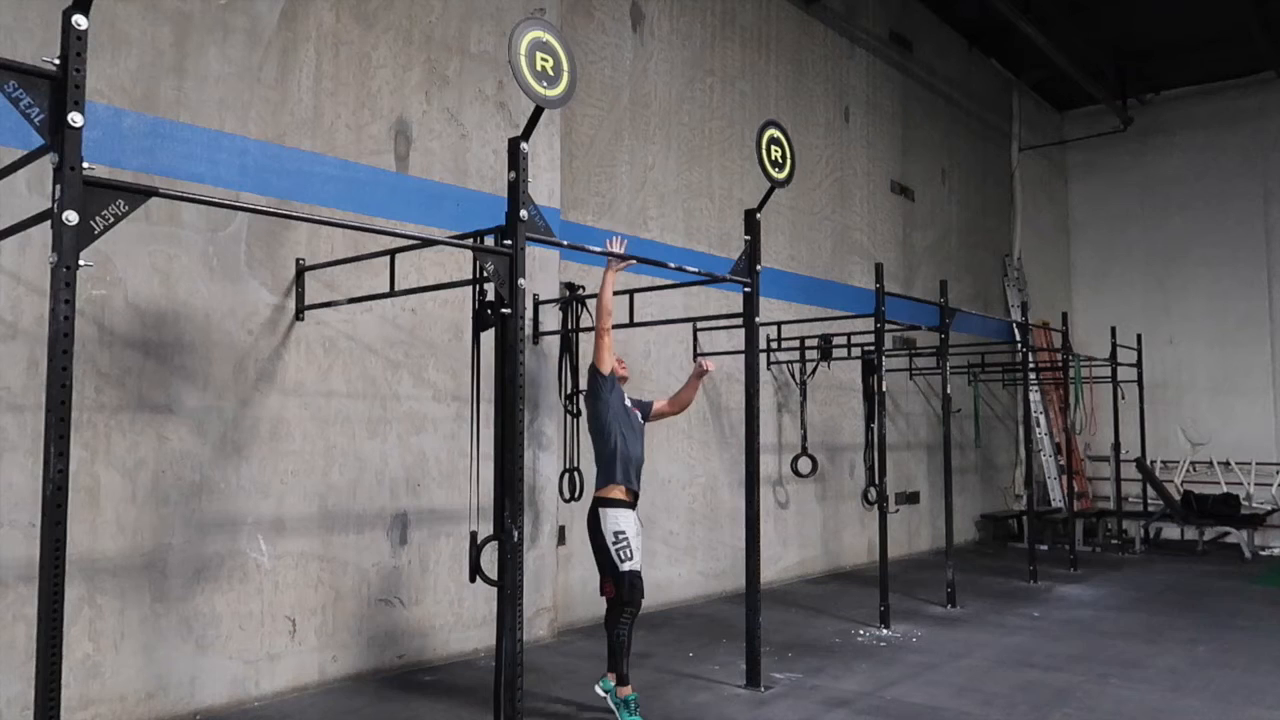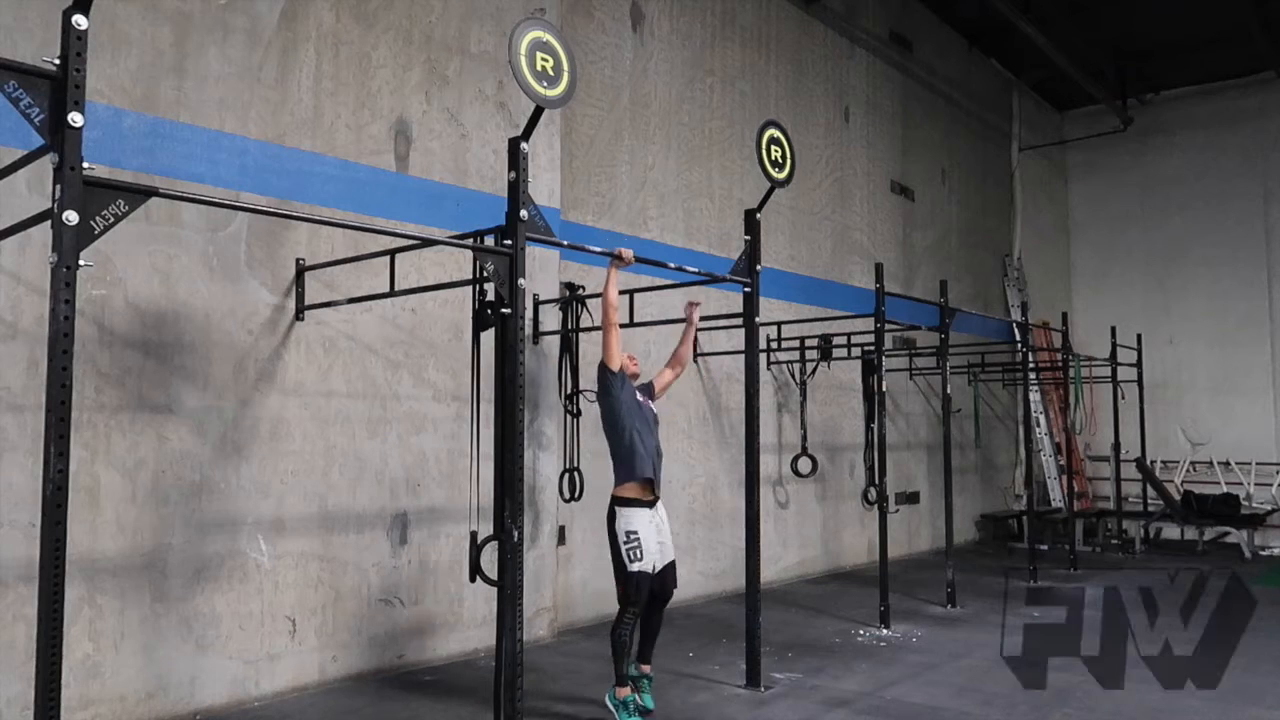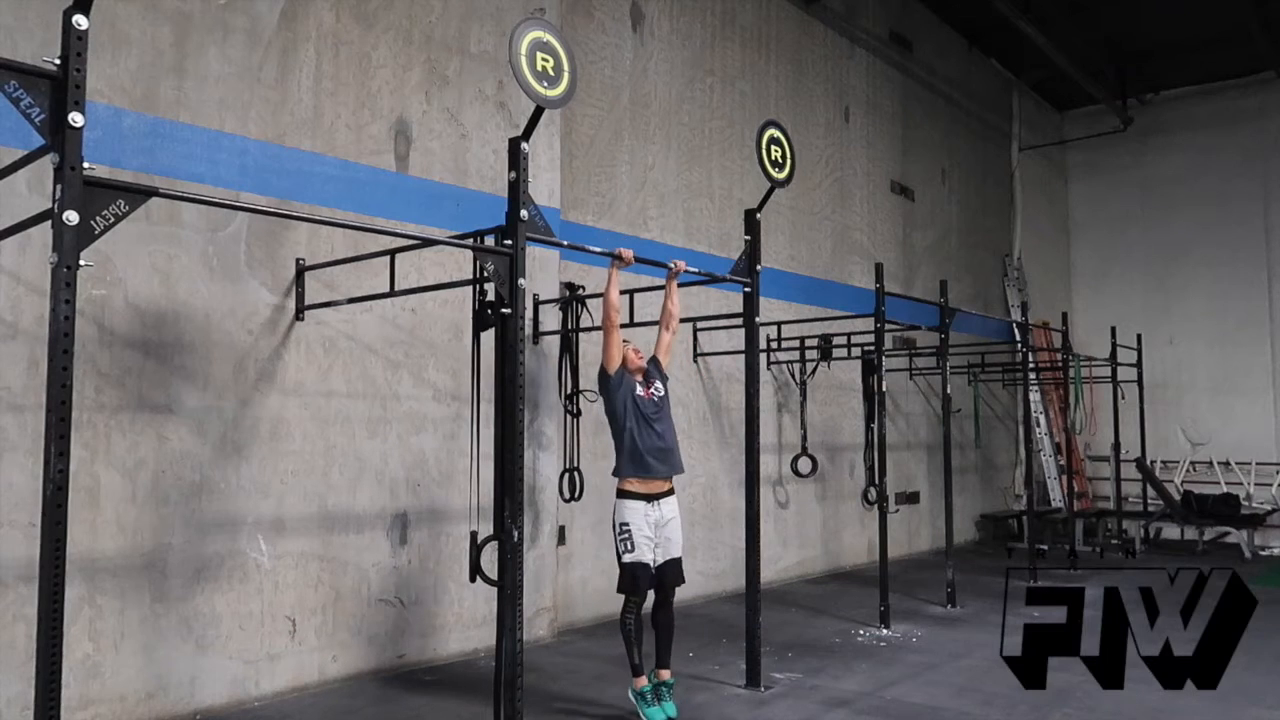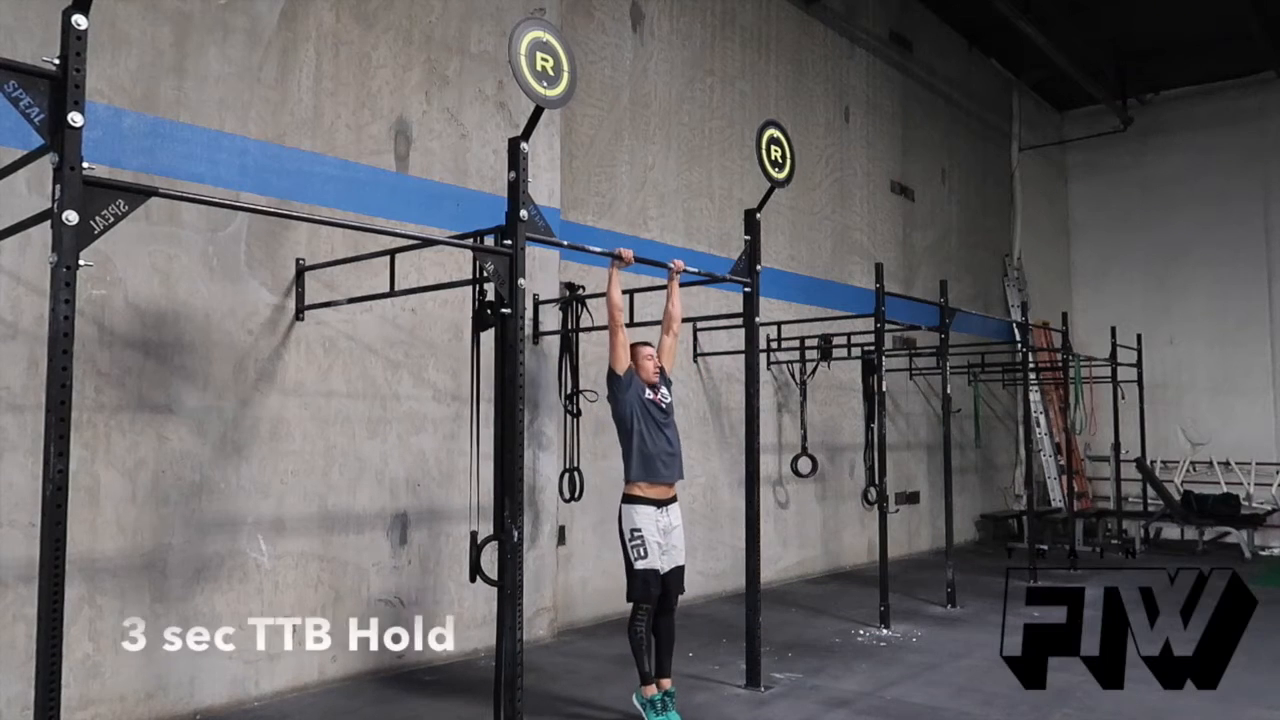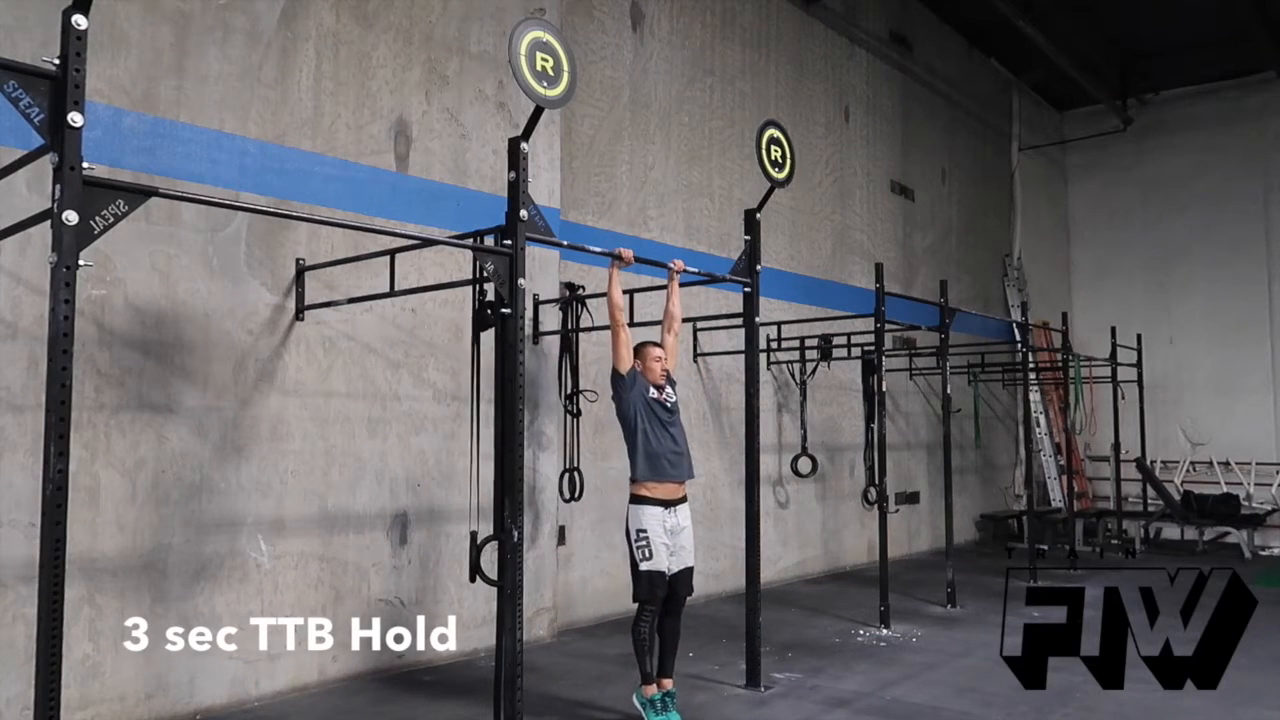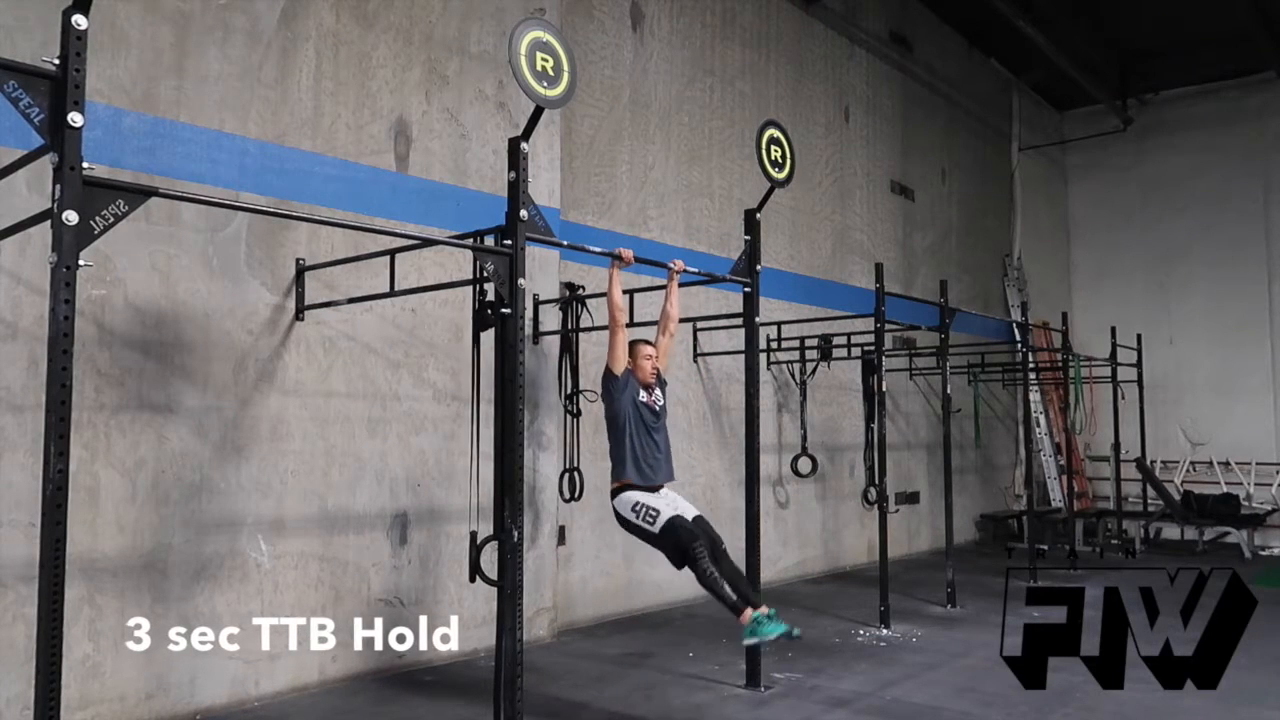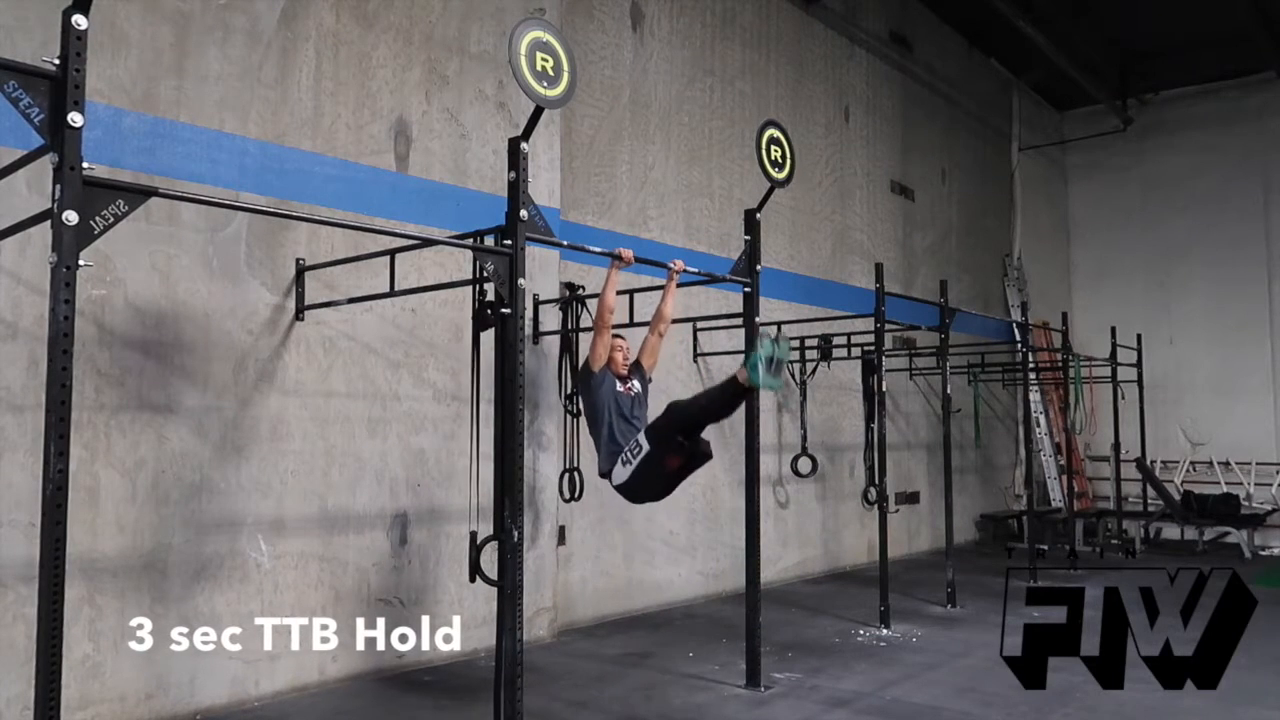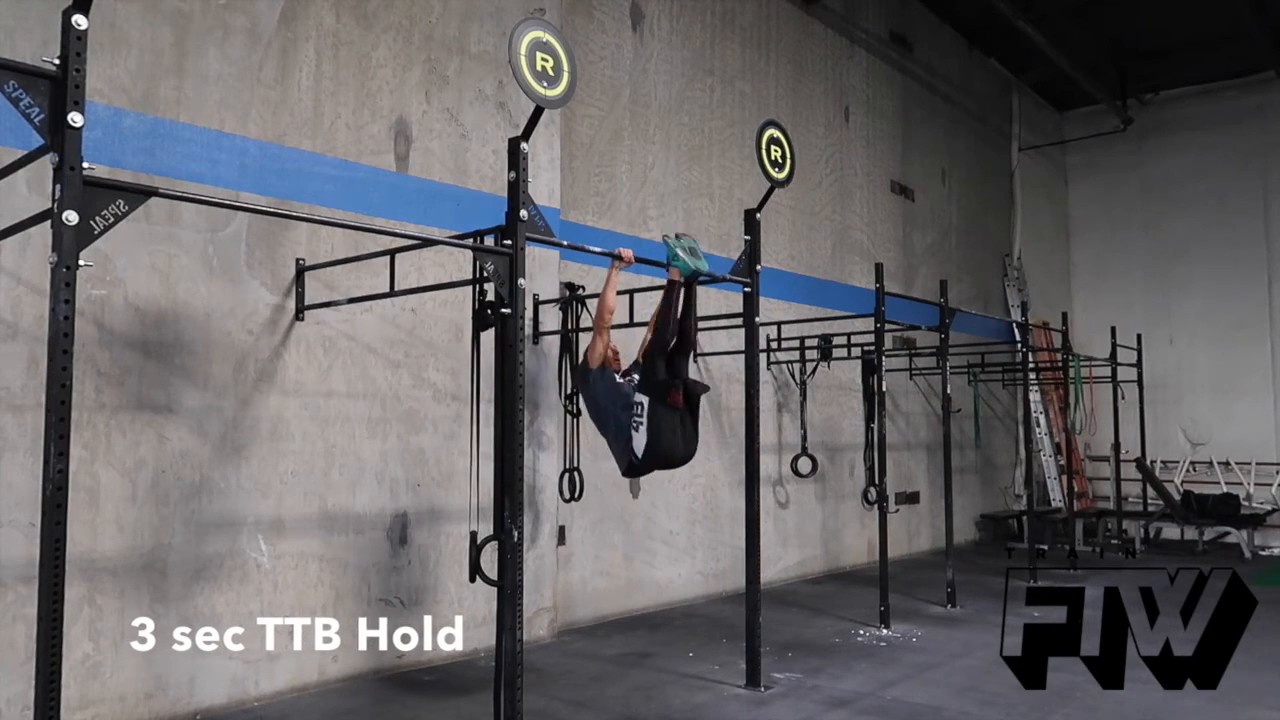
dt=0.4s
person 1, frame 1
left shoulder: (632, 405)
right shoulder: (601, 390)
left elbow: (675, 406)
right elbow: (604, 327)
left wrist: (696, 376)
right wrist: (610, 270)
left hip: (627, 511)
right hip: (611, 511)
left knee: (622, 601)
right knee: (627, 601)
left ankle: (612, 677)
person 1, frame 2
left shoulder: (643, 393)
right shoulder: (613, 388)
left elbow: (675, 365)
right elbow: (610, 324)
left wrist: (690, 322)
right wrist: (615, 269)
left hip: (655, 508)
right hip: (630, 511)
left knee: (661, 594)
right knee: (633, 601)
left ankle: (639, 667)
person 1, frame 3
left shoulder: (657, 378)
right shoulder: (616, 384)
left elbow: (669, 326)
right elbow: (611, 322)
left wrist: (673, 281)
right wrist: (615, 270)
left hip: (667, 501)
right hip: (633, 503)
left knee: (666, 592)
right knee: (636, 593)
left ankle: (664, 677)
person 1, frame 4
left shoulder: (663, 387)
right shoulder: (625, 388)
left elbow: (672, 328)
right elbow: (617, 323)
left wrist: (674, 281)
right wrist: (615, 269)
left hip: (670, 508)
right hip: (640, 509)
left knee: (668, 601)
right knee: (646, 601)
person 1, frame 5
left shoulder: (667, 386)
right shoulder: (630, 387)
left elbow: (672, 327)
right elbow: (619, 323)
left wrist: (673, 280)
right wrist: (616, 268)
left hip: (680, 508)
right hip: (648, 509)
left knee: (676, 599)
right knee: (652, 601)
person 1, frame 6
left shoulder: (656, 387)
right shoulder: (621, 382)
left elbow: (668, 330)
right elbow: (618, 325)
left wrist: (673, 283)
right wrist: (616, 271)
left hip: (661, 493)
right hip: (631, 496)
left knee: (710, 543)
right knee: (696, 542)
left ankle: (757, 613)
right ankle: (748, 617)
person 1, frame 7
left shoulder: (636, 378)
right shoulder: (595, 380)
left elbow: (658, 329)
right elbow: (602, 322)
left wrist: (671, 281)
right wrist: (614, 270)
left hip: (656, 475)
right hip: (626, 473)
right knee: (675, 414)
right ankle: (747, 376)
person 1, frame 8
left shoulder: (635, 375)
right shoulder: (593, 377)
left elbow: (655, 327)
right elbow: (603, 323)
left wrist: (681, 283)
right wrist: (615, 269)
left hip: (680, 446)
left knee: (682, 346)
right knee: (658, 352)
right ankle: (678, 272)
